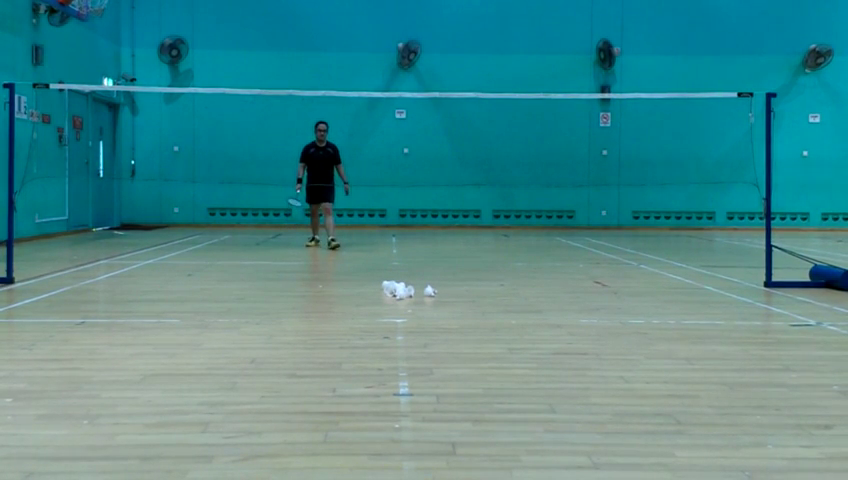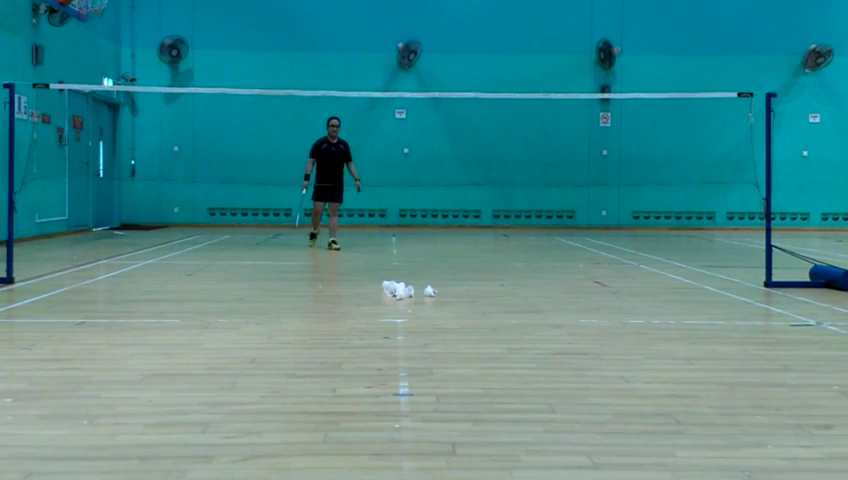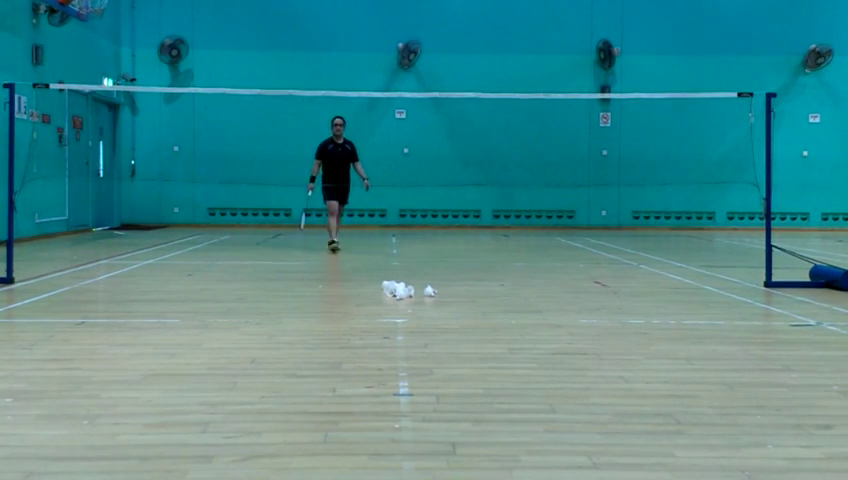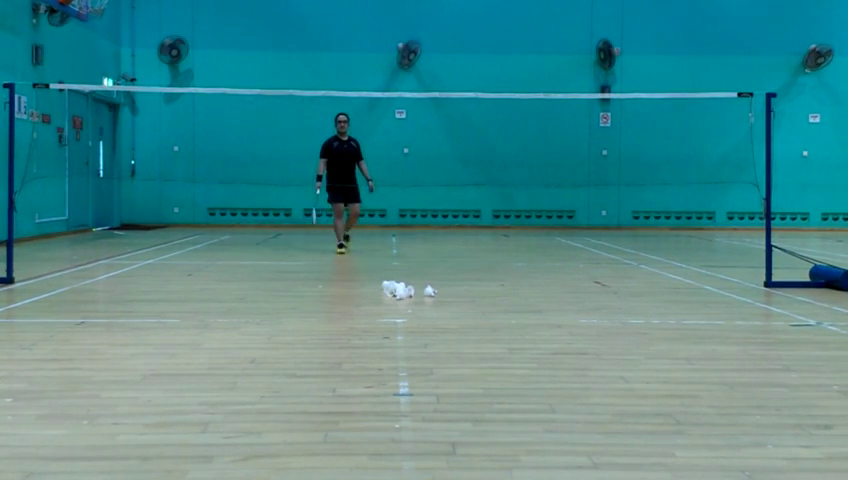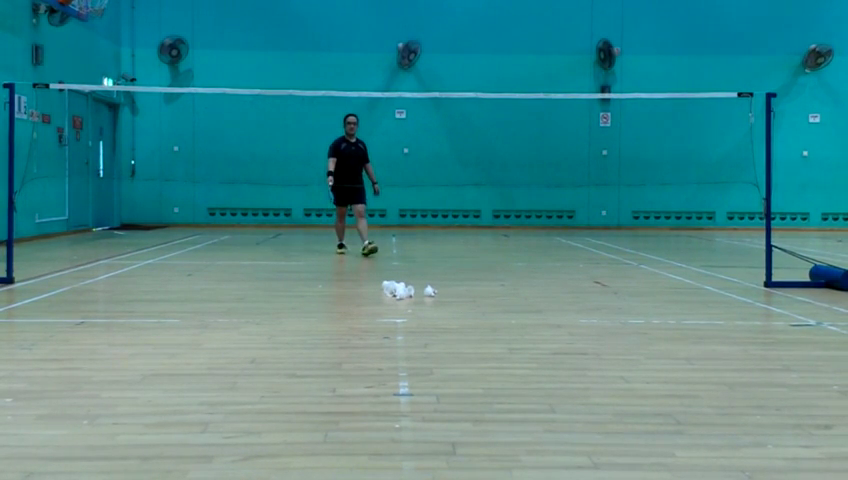
dt=0.3s
person 1, frame 1
left shoulder: (333, 148)
right shoulder: (308, 148)
left elbow: (339, 166)
right elbow: (302, 166)
left wrist: (345, 182)
right wrist: (299, 182)
left hip: (328, 186)
right hip: (312, 185)
left knee: (328, 211)
right knee: (314, 213)
left ankle: (331, 239)
right ankle: (315, 237)
person 1, frame 2
left shoulder: (344, 145)
right shoulder: (319, 144)
left elbow: (350, 163)
right elbow: (311, 161)
left wrist: (356, 179)
right wrist: (306, 178)
left hip: (337, 185)
right hip: (321, 184)
left knee: (334, 212)
right knee: (317, 211)
left ankle: (332, 240)
right ankle: (314, 231)
person 1, frame 3
left shoulder: (350, 145)
right shoulder: (324, 145)
left elbow: (356, 163)
right elbow: (317, 163)
left wrist: (365, 178)
right wrist: (312, 180)
left hip: (344, 185)
right hip: (329, 185)
left knee: (338, 214)
right knee: (333, 212)
left ankle: (332, 240)
right ankle: (334, 241)
person 1, frame 4
left shoulder: (354, 143)
right shoulder: (329, 143)
left elbow: (361, 162)
right elbow: (323, 162)
left wrist: (369, 179)
right wrist: (319, 179)
left hip: (351, 185)
right hip: (334, 185)
left knee: (356, 212)
right knee: (339, 214)
left ankle: (345, 233)
right ankle: (340, 243)
person 1, frame 5
left shoulder: (362, 145)
right shoulder: (337, 144)
left elbow: (367, 165)
right elbow: (332, 161)
left wrist: (374, 182)
right wrist: (330, 175)
left hip: (358, 186)
right hip: (340, 186)
left knee: (361, 215)
right knee: (341, 216)
left ankle: (366, 244)
right ankle: (341, 243)
